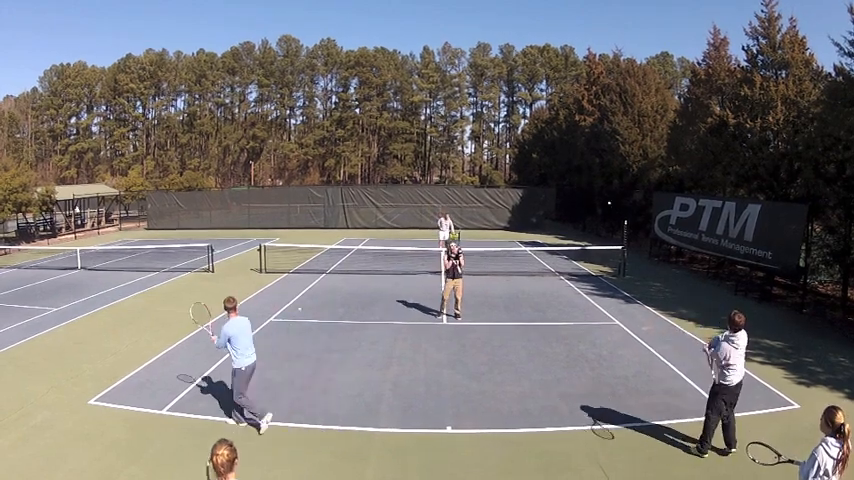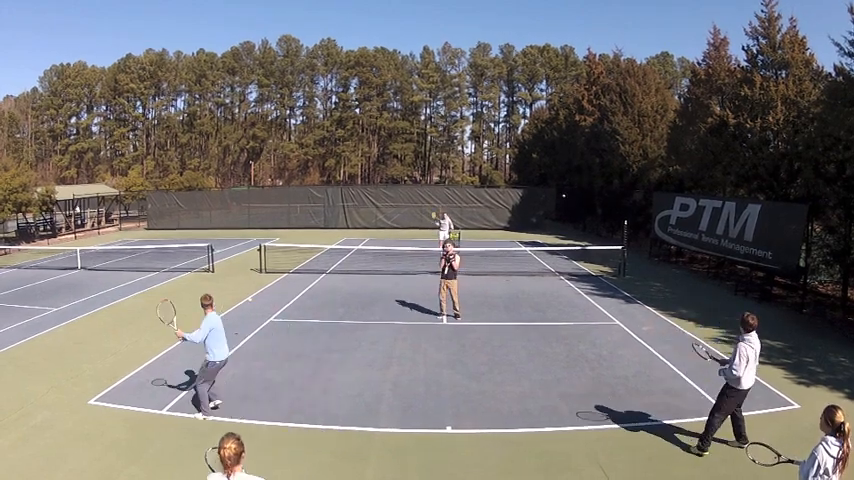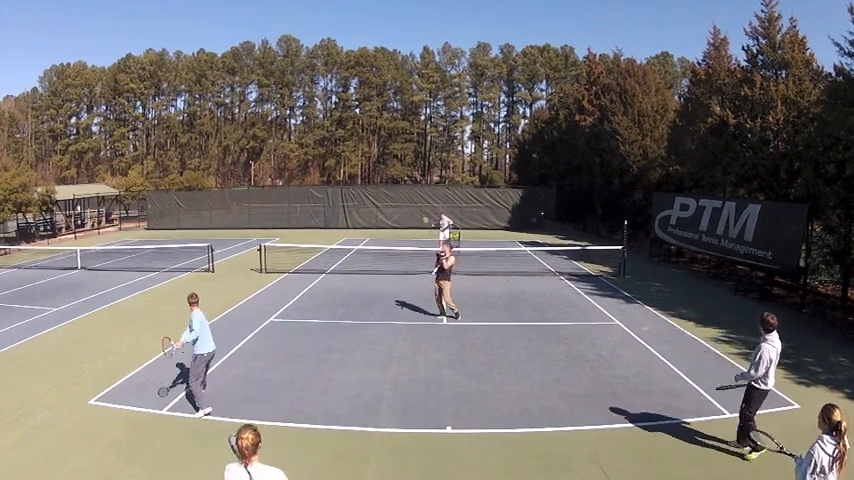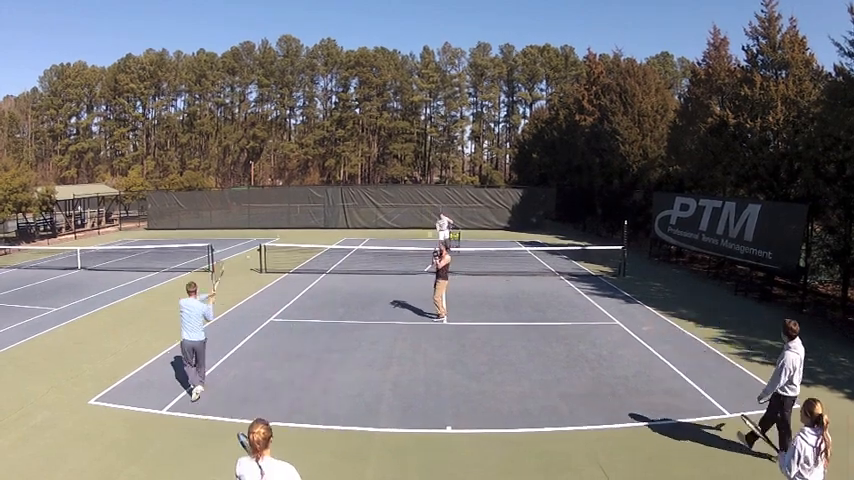
dt=0.3s
person 1, frame 1
left shoulder: (724, 347)
right shoulder: (743, 336)
left elbow: (714, 363)
right elbow: (723, 336)
left wrist: (711, 352)
right wrist: (710, 344)
left hip: (724, 384)
right hip: (737, 382)
left knee: (712, 416)
right knee: (728, 413)
left ankle: (703, 448)
right ankle: (731, 445)
person 1, frame 2
left shoulder: (742, 346)
right shoulder: (754, 340)
left elbow: (735, 372)
left wrist: (722, 371)
right wrist: (727, 362)
left hip: (736, 386)
right hip: (746, 384)
left knee: (717, 414)
right knee: (735, 410)
left ankle: (703, 446)
right ankle: (742, 439)
person 1, frame 3
left shoulder: (765, 348)
right shoulder: (774, 341)
left elbow: (756, 373)
left wrist: (741, 376)
right wrist: (745, 375)
left hip: (758, 386)
right hip: (762, 384)
left knee: (746, 416)
right knee: (746, 413)
left ankle: (756, 447)
right ankle: (743, 441)
person 1, frame 4
left shoulder: (788, 356)
right shoulder: (798, 347)
left elbow: (778, 381)
left wrist: (764, 394)
left hip: (784, 394)
right hip: (790, 391)
left knee: (783, 424)
right knee: (768, 418)
left ankle: (786, 453)
right ankle: (750, 439)
person 2, frame 1
left shoulder: (226, 328)
right shoulder: (246, 321)
left elbow: (219, 346)
left wrist: (215, 340)
right wrist: (220, 340)
left hip: (241, 366)
right hip: (252, 362)
left knee: (239, 397)
right knee: (238, 392)
left ankle: (262, 417)
right ankle: (238, 418)
person 2, frame 2
left shoulder: (209, 320)
right shoulder: (214, 317)
left elbow: (198, 339)
right elbow: (200, 334)
left wrist: (183, 335)
right wrist: (185, 335)
left hip: (214, 360)
right hip: (223, 356)
left knee: (200, 384)
right knee: (207, 381)
left ankle: (205, 412)
right ankle: (215, 399)
person 2, frame 3
left shoulder: (195, 315)
right shoulder: (200, 315)
left elbow: (195, 333)
right elbow: (189, 331)
left wrist: (182, 341)
right wrist: (180, 341)
left hip: (201, 353)
right hip: (211, 350)
left knee: (194, 381)
right knee: (202, 373)
left ankle: (203, 407)
right ankle: (202, 389)
person 2, frame 4
left shoulder: (182, 302)
right shoulder: (203, 306)
right elbow: (209, 318)
left wrist: (207, 296)
right wrist: (210, 304)
left hip: (186, 341)
right hip: (200, 340)
left knee: (188, 366)
right knee: (200, 365)
left ankle: (196, 386)
right ankle: (200, 384)
